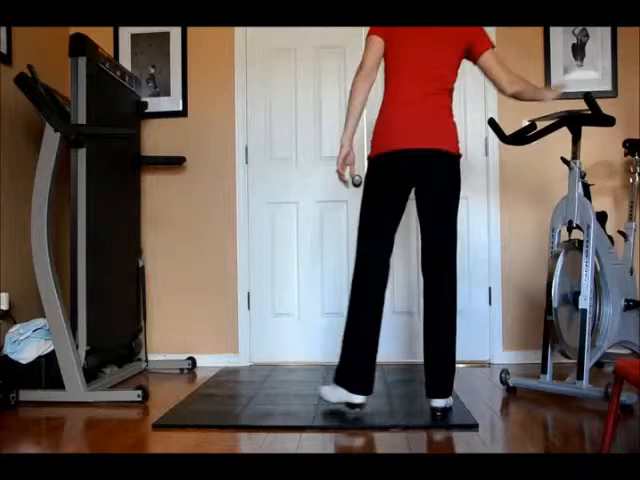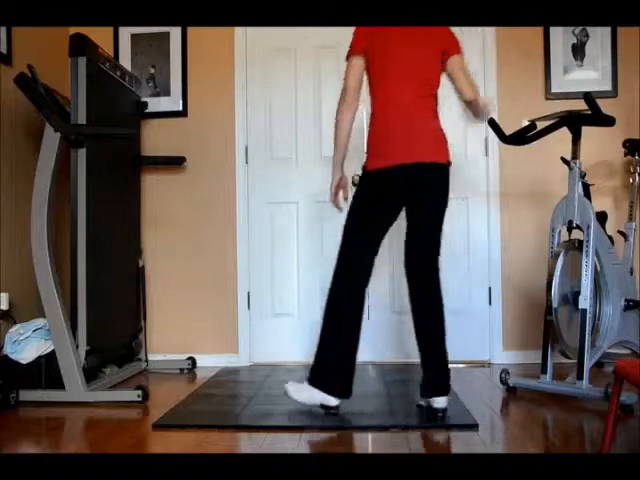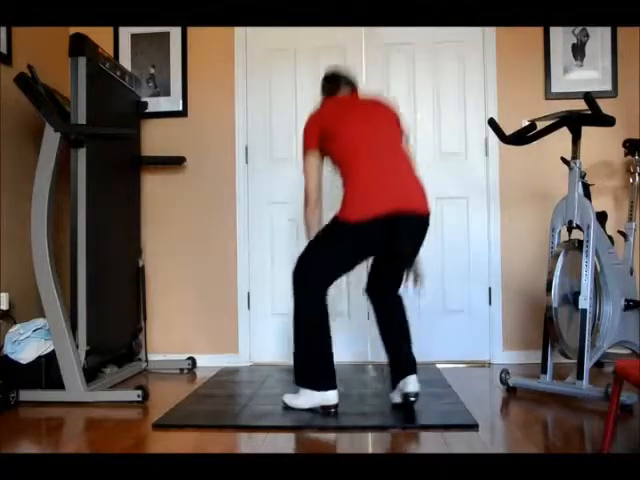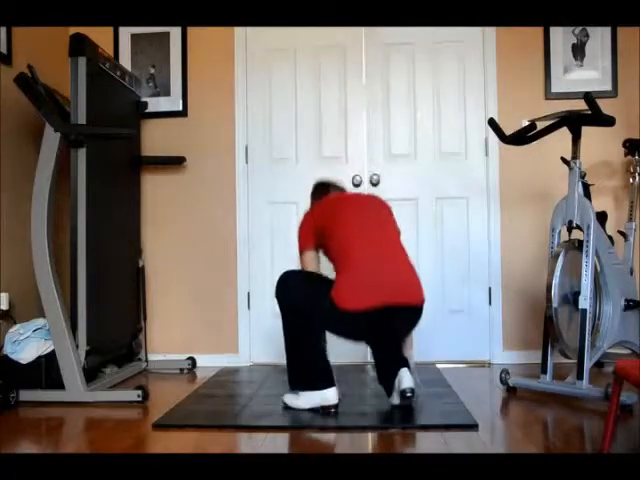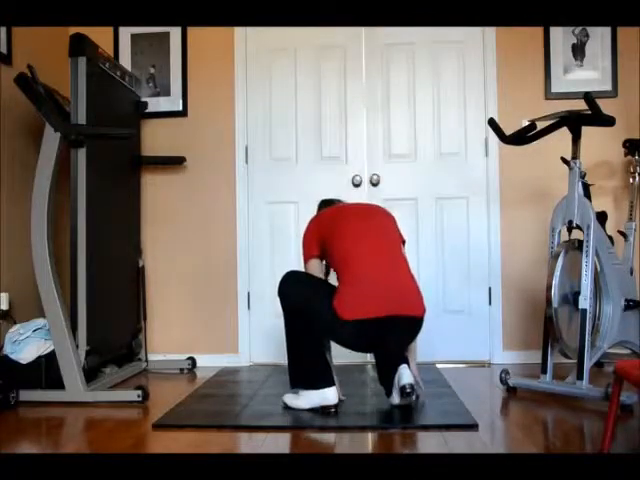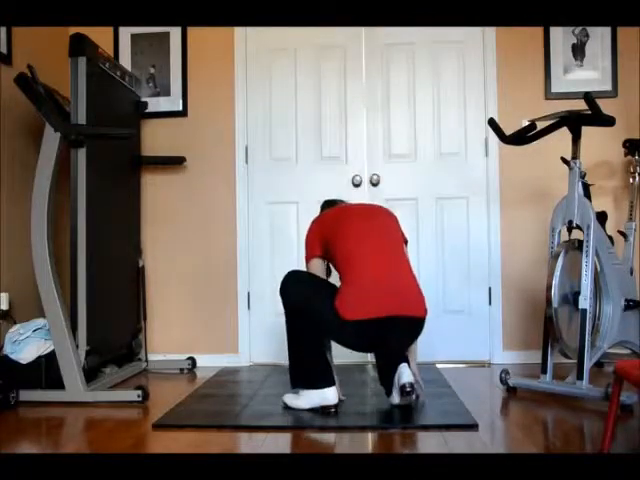
dt=0.3s
person 1, frame 1
left shoulder: (388, 27)
right shoulder: (467, 30)
left elbow: (365, 74)
right elbow: (510, 85)
left wrist: (347, 139)
right wrist: (546, 93)
left hip: (392, 148)
right hip: (441, 150)
left knee: (371, 263)
right knee: (440, 269)
left ankle: (353, 383)
right ankle: (440, 390)
person 1, frame 2
left shoulder: (367, 32)
right shoulder: (441, 33)
left elbow: (349, 99)
right elbow: (470, 96)
left wrist: (338, 167)
right wrist: (480, 109)
left hip: (387, 161)
right hip: (434, 161)
left knee: (353, 268)
right knee: (424, 273)
left ankle: (328, 384)
right ankle: (436, 389)
person 1, frame 3
left shoulder: (319, 117)
right shoulder: (384, 109)
left elbow: (313, 197)
left wrist: (317, 248)
right wrist: (407, 253)
left hip: (366, 215)
right hip: (417, 214)
left knee: (307, 279)
right knee: (384, 289)
left ankle: (318, 386)
right ankle: (405, 376)
person 1, frame 4
left shoulder: (313, 216)
right shoulder: (378, 204)
left elbow: (312, 284)
right wrist: (403, 347)
left hip: (358, 305)
right hip: (410, 307)
left knee: (289, 288)
left ankle: (318, 388)
right ankle: (398, 374)
person 1, frame 5
left shoulder: (318, 223)
right shoulder: (383, 214)
left elbow: (318, 293)
left wrist: (327, 372)
right wrist: (409, 359)
left hip: (357, 323)
right hip: (410, 322)
left knee: (292, 287)
left ankle: (319, 388)
right ankle: (398, 371)
person 1, frame 6
left shoulder: (320, 224)
right shoulder: (386, 214)
left elbow: (317, 292)
left wrist: (327, 368)
right wrist: (409, 358)
left hip: (359, 323)
right hip: (411, 323)
left knee: (293, 286)
left ankle: (319, 388)
right ankle: (398, 370)
